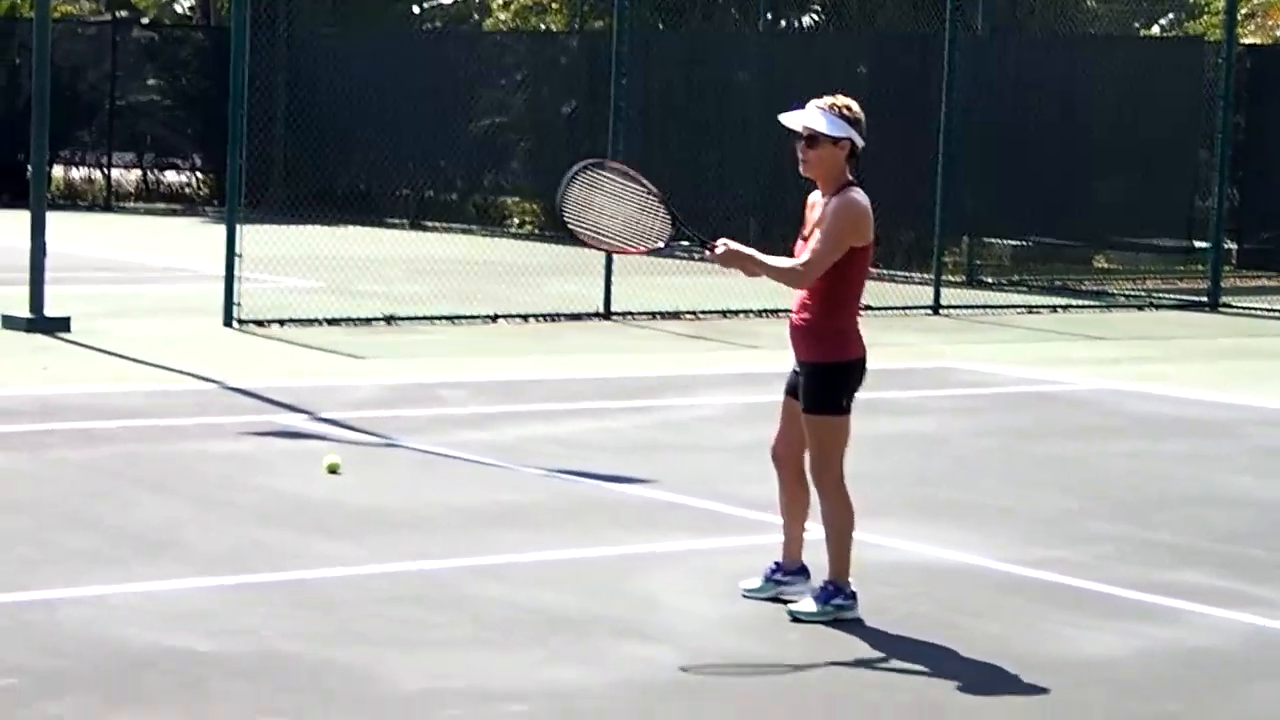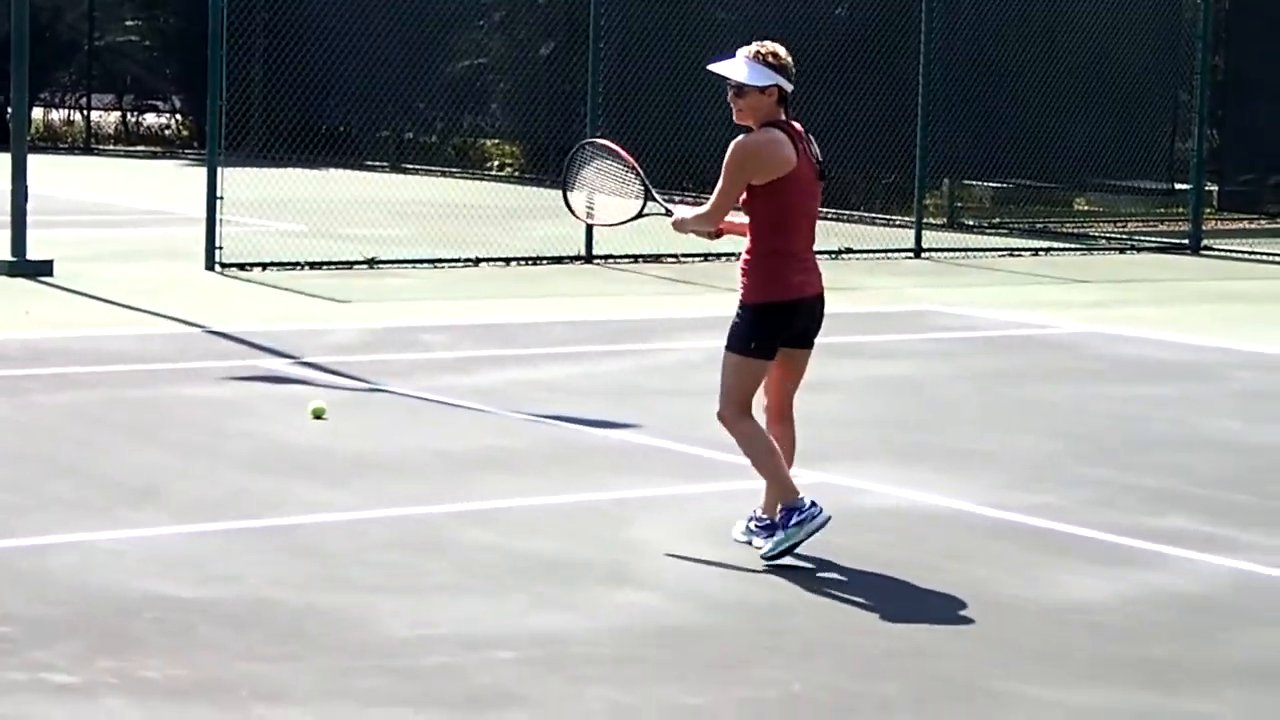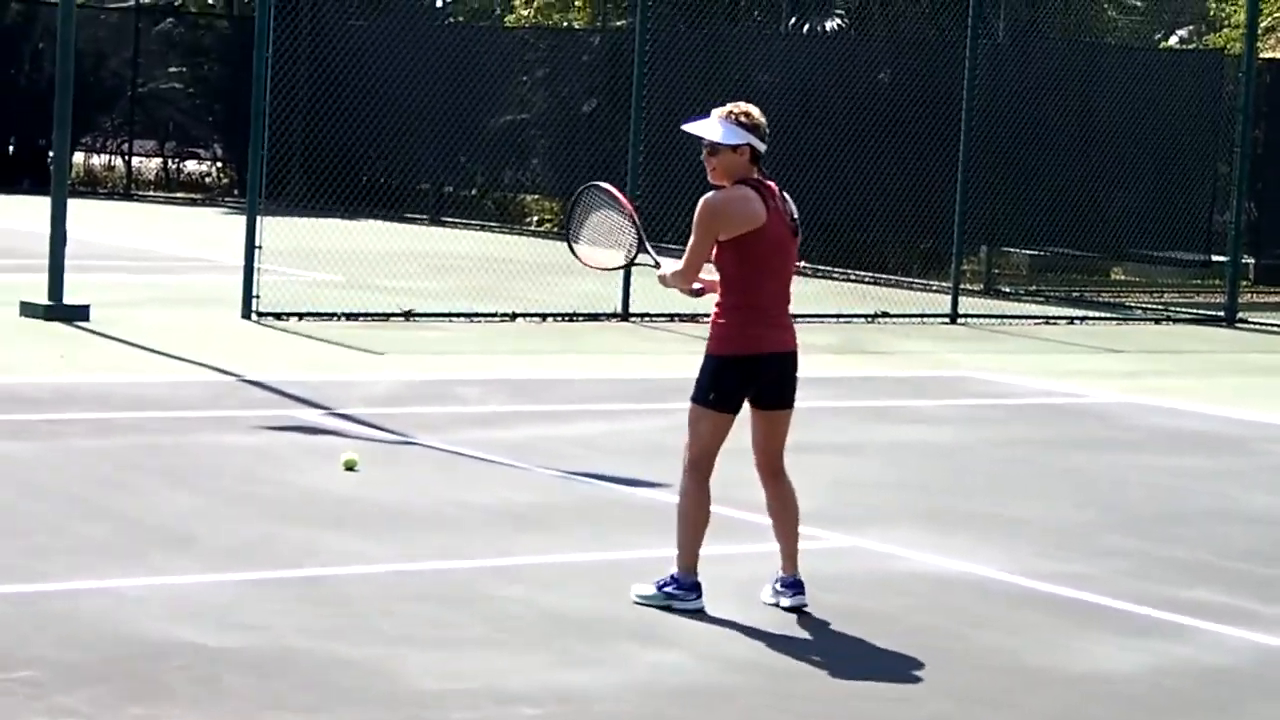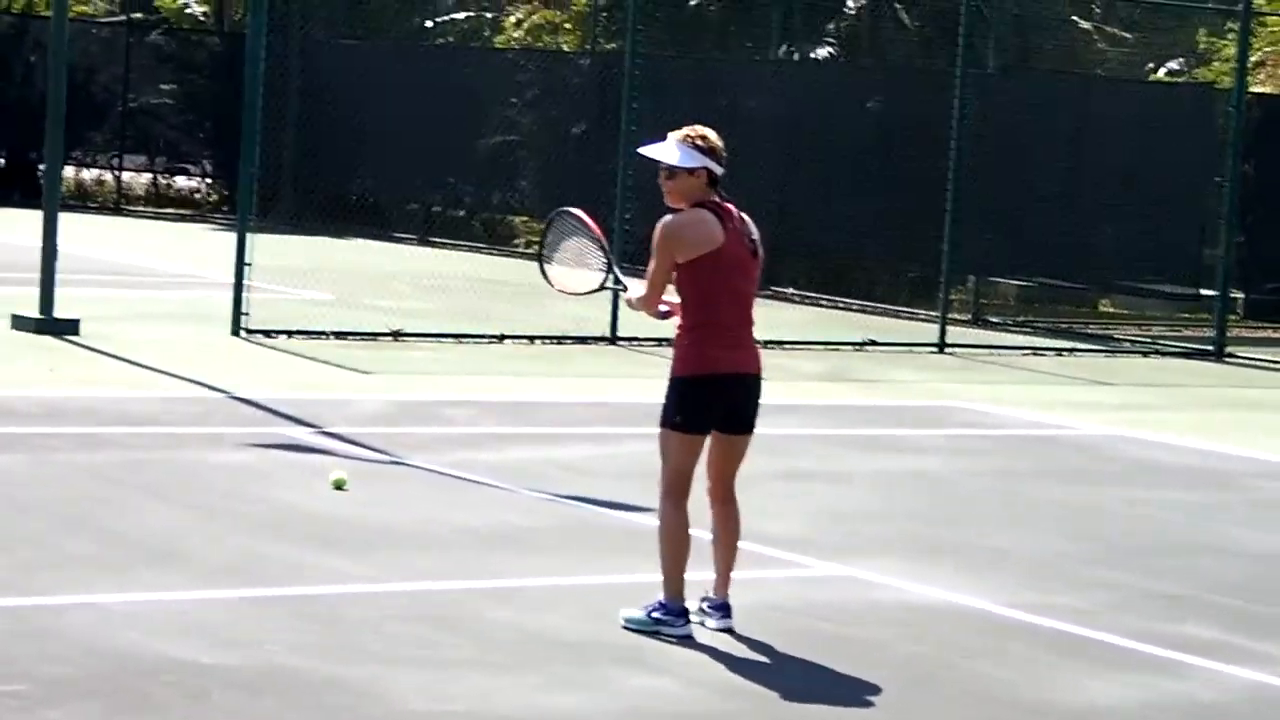
dt=0.5s
person 1, frame 1
left shoulder: (849, 206)
right shoulder: (817, 200)
left elbow: (803, 274)
left wrist: (744, 256)
right wrist: (751, 260)
left hip: (832, 357)
right hip: (812, 355)
left knee: (825, 473)
right knee: (785, 455)
left ankle: (839, 590)
right ankle: (790, 568)
person 1, frame 2
left shoulder: (750, 146)
right shoulder: (802, 141)
left elbow: (710, 217)
left wrist: (685, 220)
right wrist: (730, 225)
left hip: (769, 297)
right hip: (807, 295)
left knee: (732, 411)
right knee: (778, 409)
left ankle: (796, 506)
right ankle: (772, 518)
person 1, frame 3
left shoulder: (719, 204)
right shoulder: (781, 202)
left elbow: (685, 275)
left wrist: (667, 276)
right wrist: (707, 282)
left hip: (734, 352)
right hip: (780, 351)
left knee: (696, 468)
right knee: (772, 468)
left ankle: (684, 581)
right ankle: (790, 579)
person 1, frame 4
left shoulder: (676, 226)
right shoulder: (743, 225)
left elbow: (648, 298)
left wrist: (636, 301)
left hip: (699, 372)
right hip: (745, 372)
left knee: (673, 491)
right knee: (722, 489)
left ankle: (672, 608)
right ankle: (718, 600)
